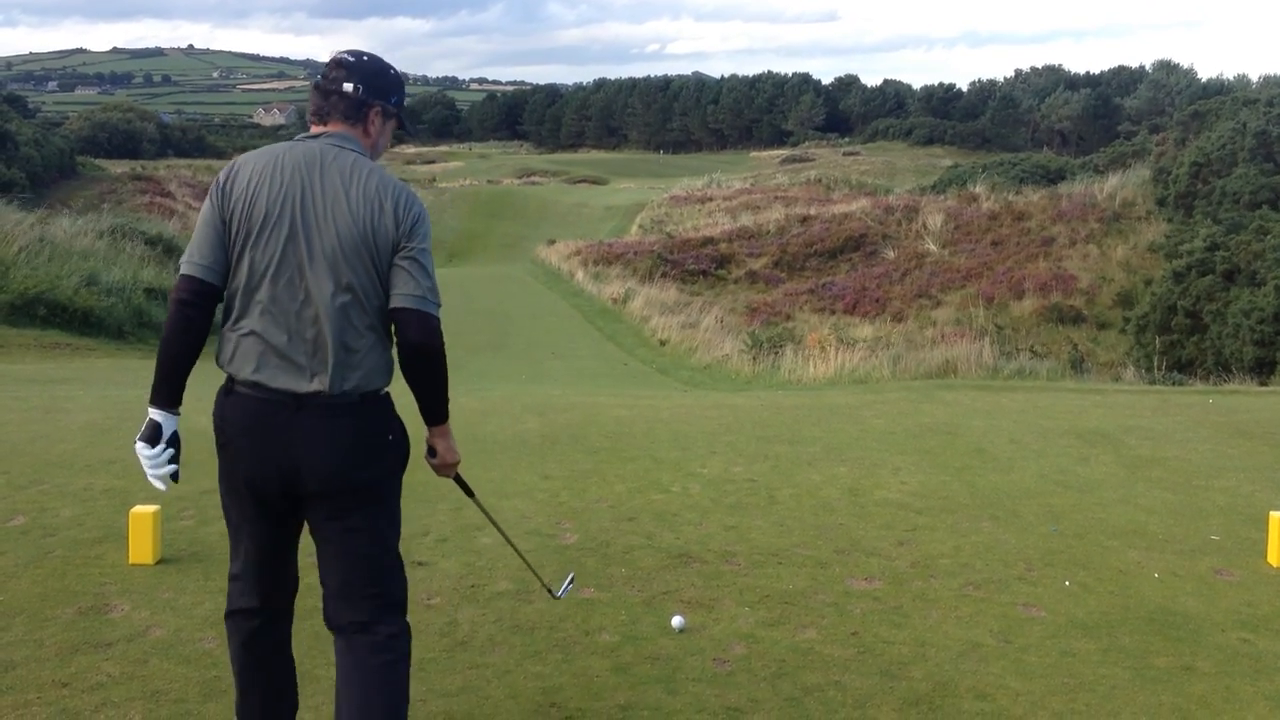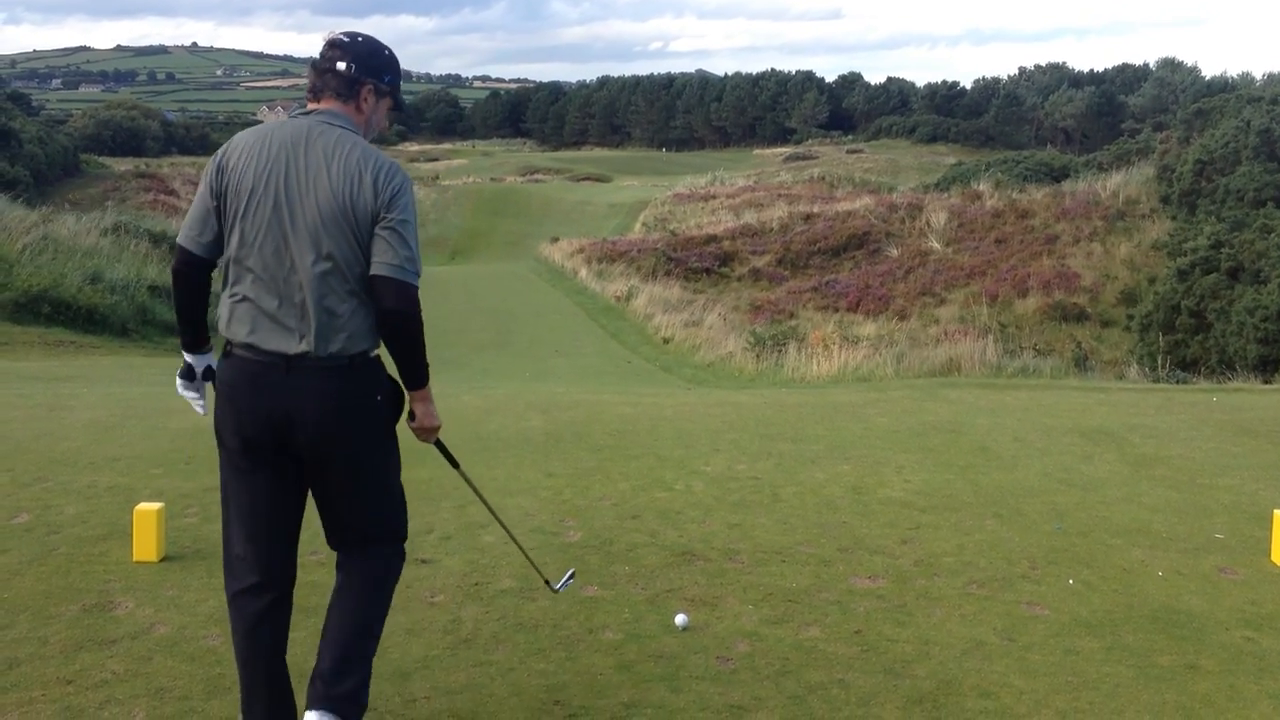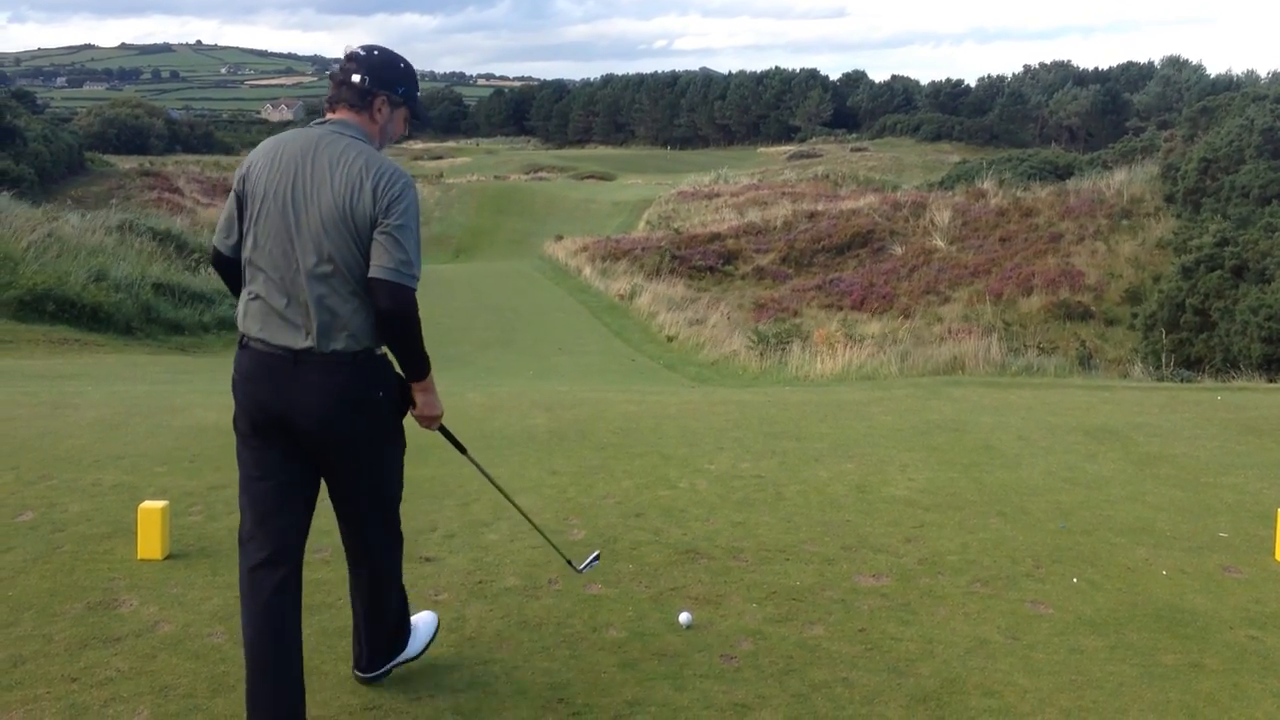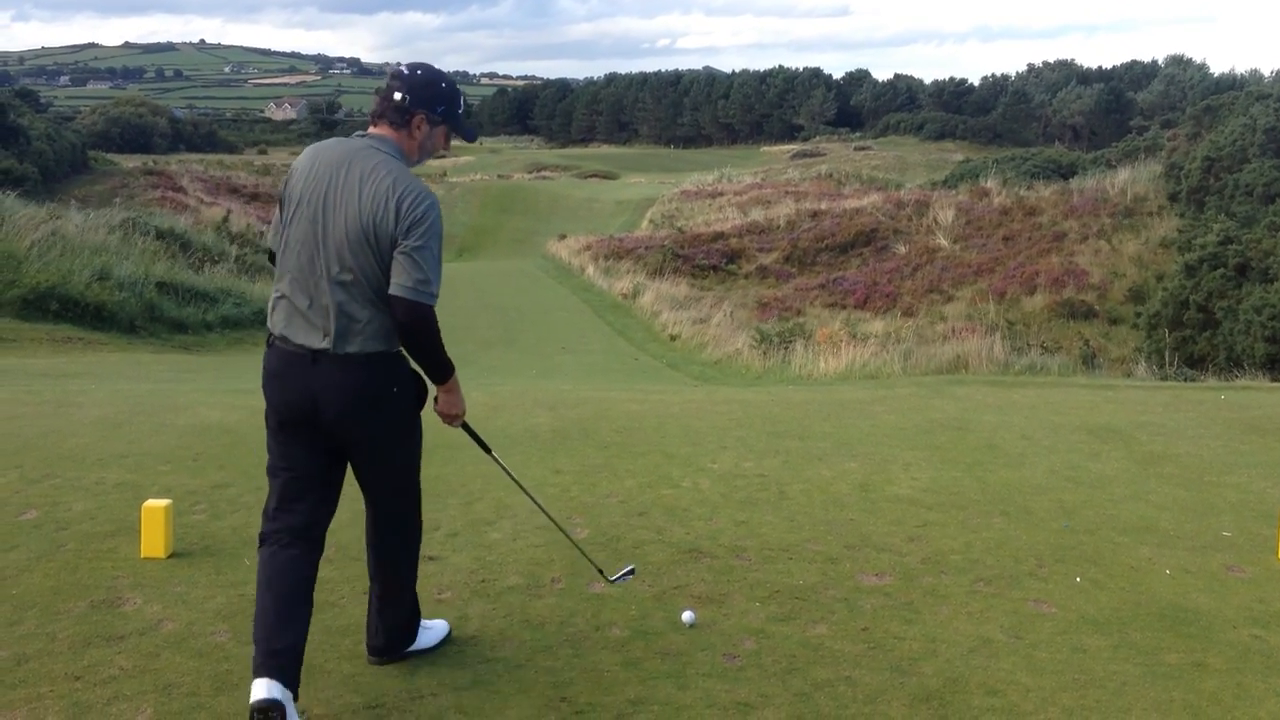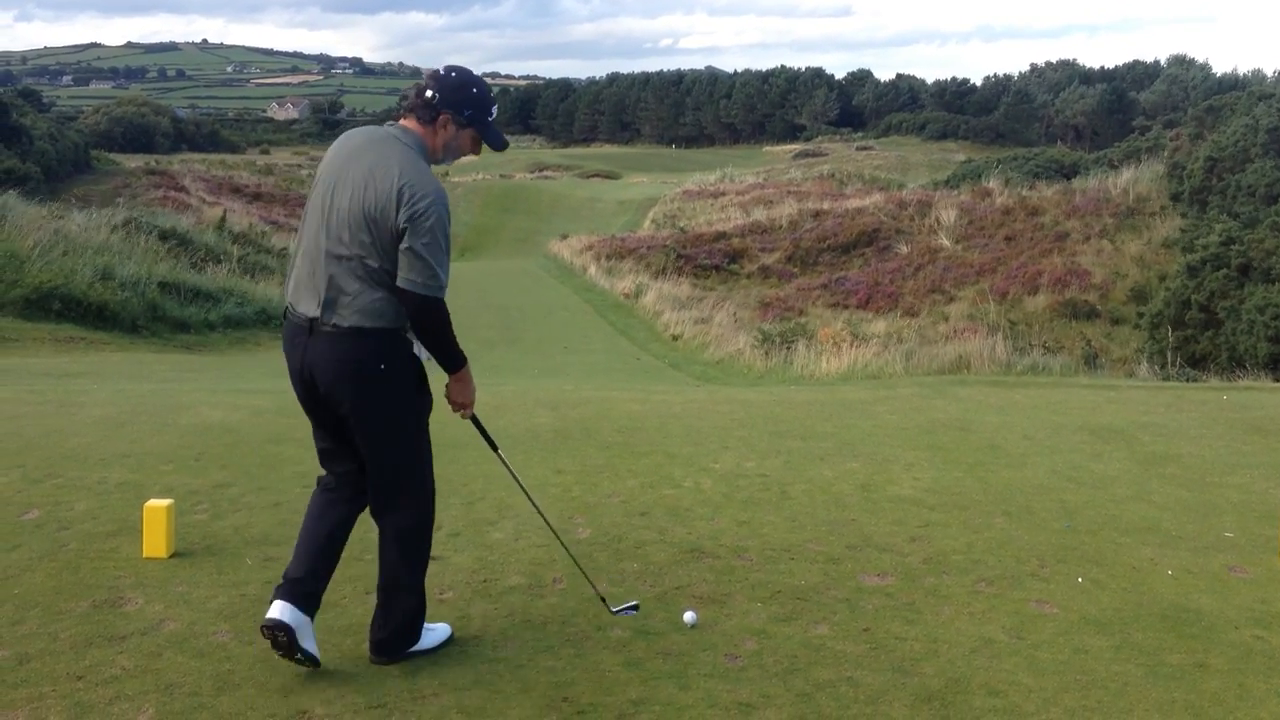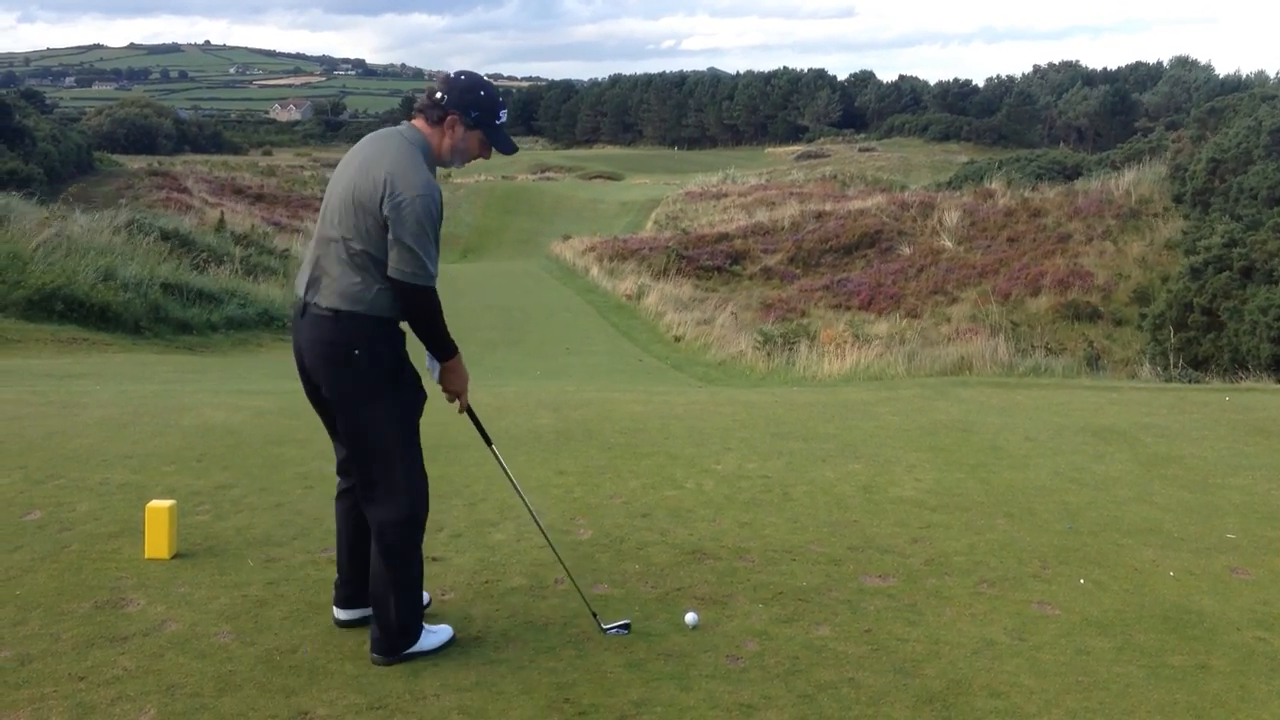
dt=0.2s
person 1, frame 1
left shoulder: (241, 174)
right shoulder: (395, 200)
left elbow: (191, 298)
right elbow: (418, 330)
left wrist: (164, 410)
right wrist: (438, 426)
left hip: (251, 419)
right hip: (349, 428)
left knee: (256, 595)
right knee: (370, 622)
person 1, frame 2
left shoulder: (238, 150)
right shoulder: (381, 174)
left elbow: (188, 264)
right elbow: (394, 298)
left wrist: (196, 353)
right wrist: (418, 389)
left hip: (247, 383)
right hip: (341, 388)
left knee: (255, 569)
right knee: (372, 544)
person 1, frame 3
left shoulder: (263, 156)
right shoulder: (387, 181)
left elbow: (225, 258)
right elbow: (390, 298)
right wrist: (421, 380)
left hip: (261, 374)
right hip: (346, 381)
left knee: (268, 553)
right knee: (371, 526)
right ankle: (380, 647)
person 1, frame 4
left shoulder: (310, 160)
right shoulder: (413, 198)
right elbow: (410, 312)
right wrist: (444, 381)
left hip: (287, 365)
right hip: (365, 376)
left knee: (290, 520)
right knee: (393, 510)
right ankle: (392, 634)
person 1, frame 5
left shoulder: (349, 143)
right shoulder: (422, 191)
right elbow: (421, 300)
right wrist: (456, 370)
left hip: (304, 337)
right hip: (366, 353)
left knee: (344, 478)
right knee: (403, 494)
left ankle: (292, 602)
right ankle: (396, 634)
person 1, frame 6
left shoulder: (381, 146)
right shoulder: (413, 180)
right elbow: (412, 286)
left wrist: (439, 345)
right wrist: (449, 358)
left hip: (320, 329)
right hip: (358, 340)
left knee: (361, 470)
right knee: (397, 485)
left ankle: (356, 595)
right ankle: (397, 632)
